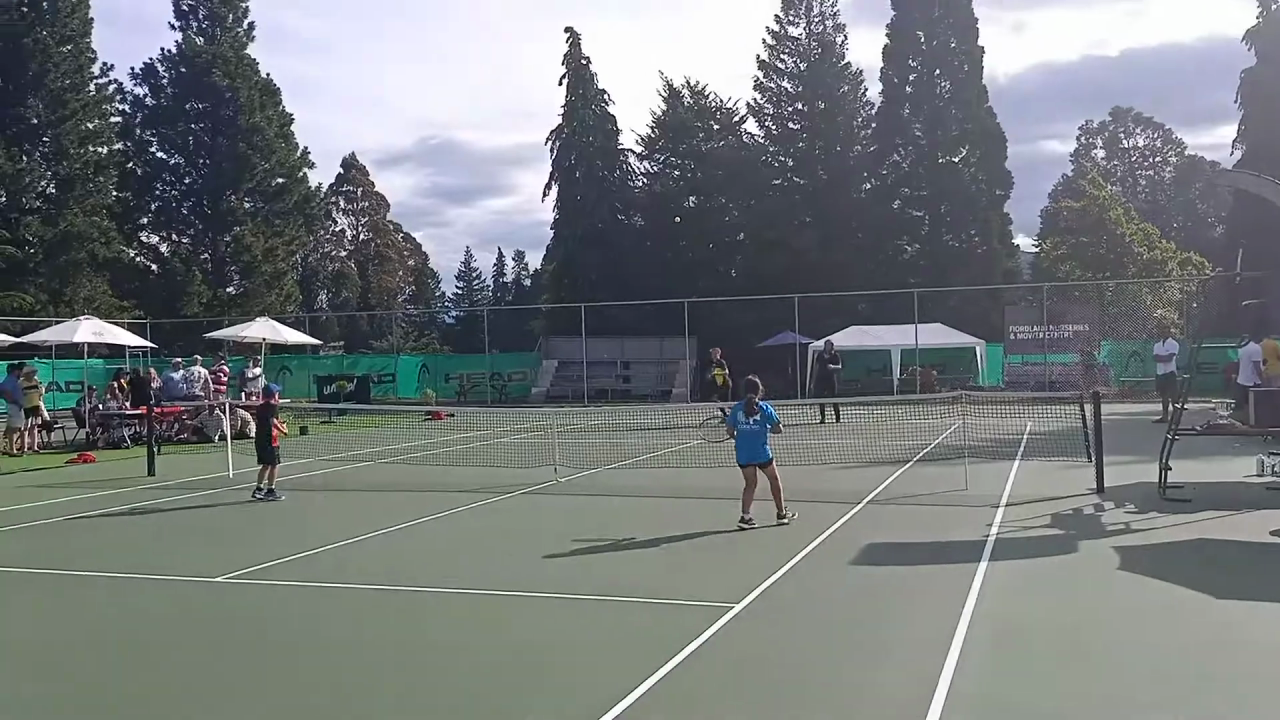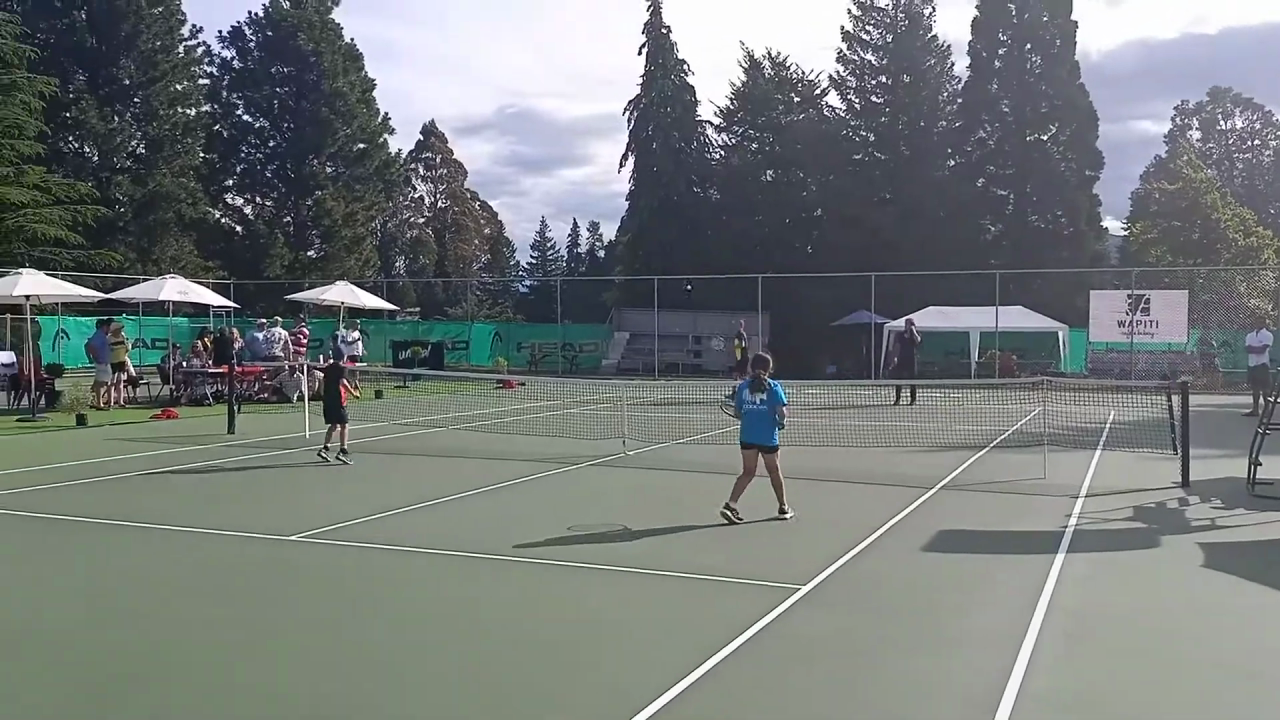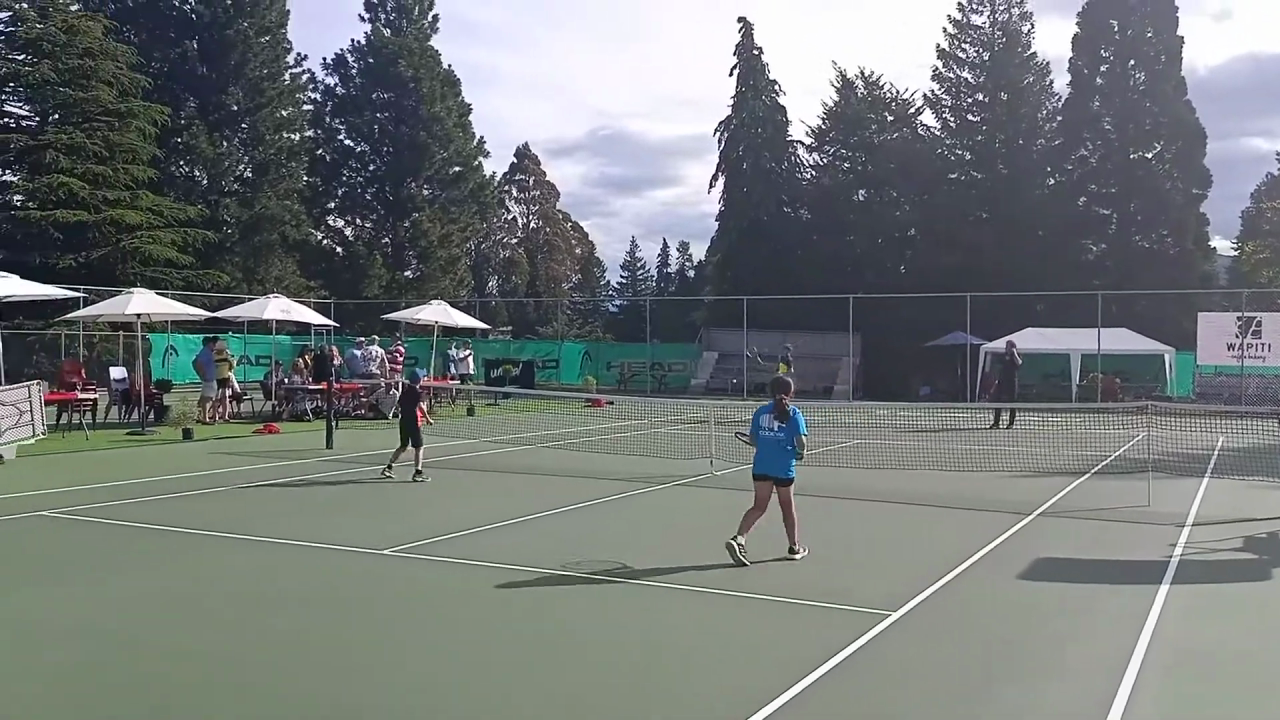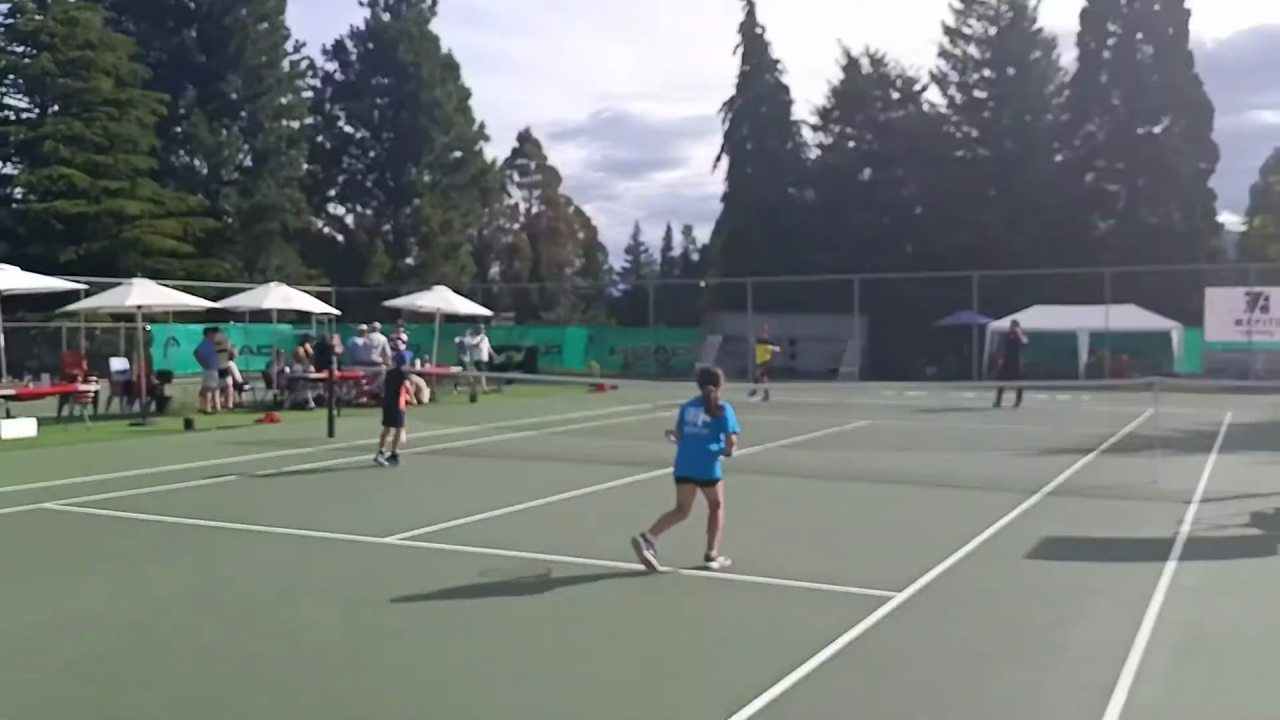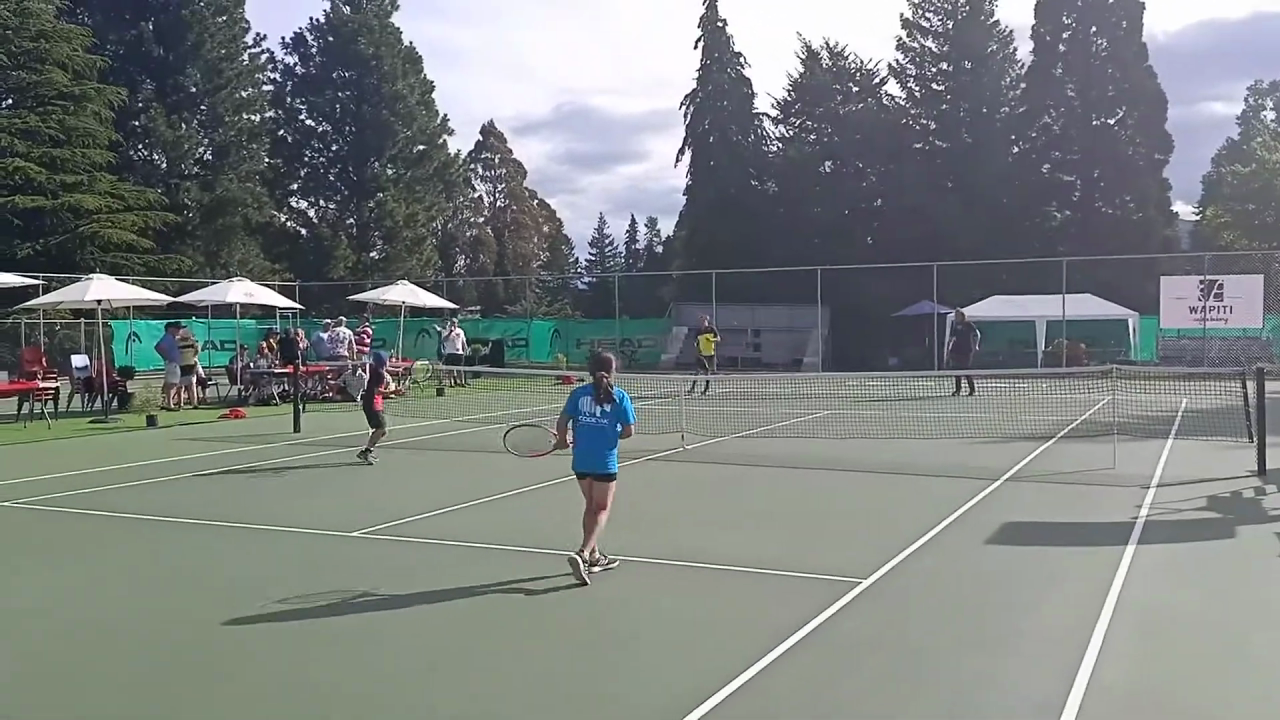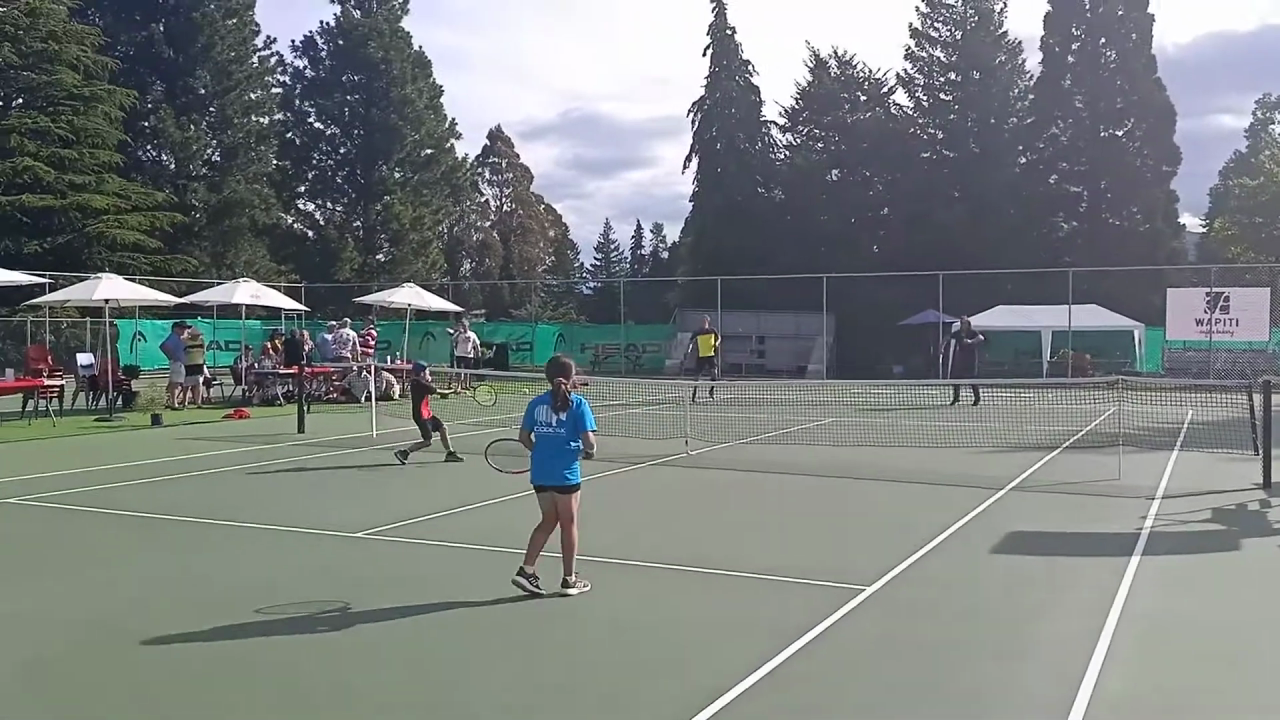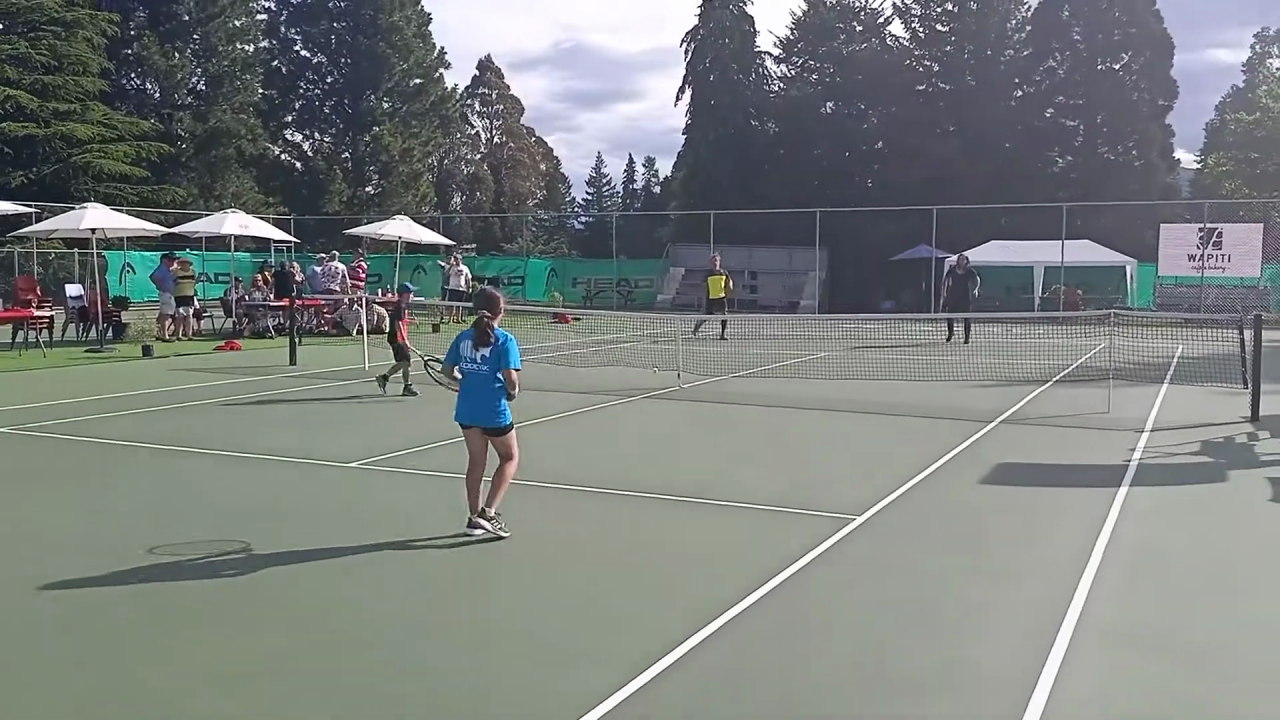
dt=0.5s
person 1, frame 1
left shoulder: (736, 408)
right shoulder: (765, 408)
left elbow: (730, 431)
right elbow: (778, 429)
left hip: (742, 454)
right hip: (761, 452)
left knee: (750, 484)
right knee: (774, 479)
left ankle: (745, 517)
right ankle: (782, 512)
person 1, frame 2
left shoulder: (743, 386)
right shoulder: (774, 387)
left elbow: (738, 413)
right elbow: (781, 412)
right wrist: (780, 422)
left hip: (747, 435)
right hip: (767, 436)
left knee: (748, 472)
right knee: (774, 470)
left ankle: (731, 505)
right ankle: (783, 508)
person 1, frame 3
left shoulder: (760, 411)
right shoulder: (793, 413)
left elbow: (754, 439)
right elbow: (801, 443)
right wrist: (800, 453)
left hip: (761, 466)
right hip: (783, 468)
left knee: (759, 506)
right knee: (787, 506)
left ankle: (738, 540)
right ankle: (794, 548)
person 1, frame 4
left shoulder: (688, 407)
right shoulder: (723, 409)
left elbow: (678, 435)
right elbow: (731, 441)
right wrist: (728, 450)
left hip: (683, 465)
right hip: (707, 465)
left knee: (681, 510)
right knee: (716, 506)
left ankle: (647, 538)
right ankle: (712, 554)
person 1, frame 5
left shoulder: (578, 393)
right shoulder: (620, 396)
left elbow: (563, 422)
right elbow: (628, 431)
left wrist: (562, 440)
left hip: (581, 460)
right hip: (604, 461)
left knee: (592, 507)
right knee: (601, 509)
left ankle: (594, 557)
right ankle: (582, 554)
person 1, frame 6
left shoulder: (536, 403)
right shoulder: (578, 404)
left elbow: (524, 437)
right elbow: (588, 440)
right wrist: (589, 451)
left hip: (540, 472)
right hip: (565, 472)
left knee: (548, 521)
right knee: (568, 524)
left ankle: (527, 570)
right ankle: (569, 580)
person 1, frame 7
left shoulder: (463, 337)
right shoulder: (505, 340)
left elbow: (448, 370)
right elbow: (511, 379)
right wrist: (512, 391)
left hip: (467, 411)
right hip: (494, 412)
left knee: (476, 462)
right knee: (509, 459)
left ankle: (475, 517)
right ankle: (487, 512)
